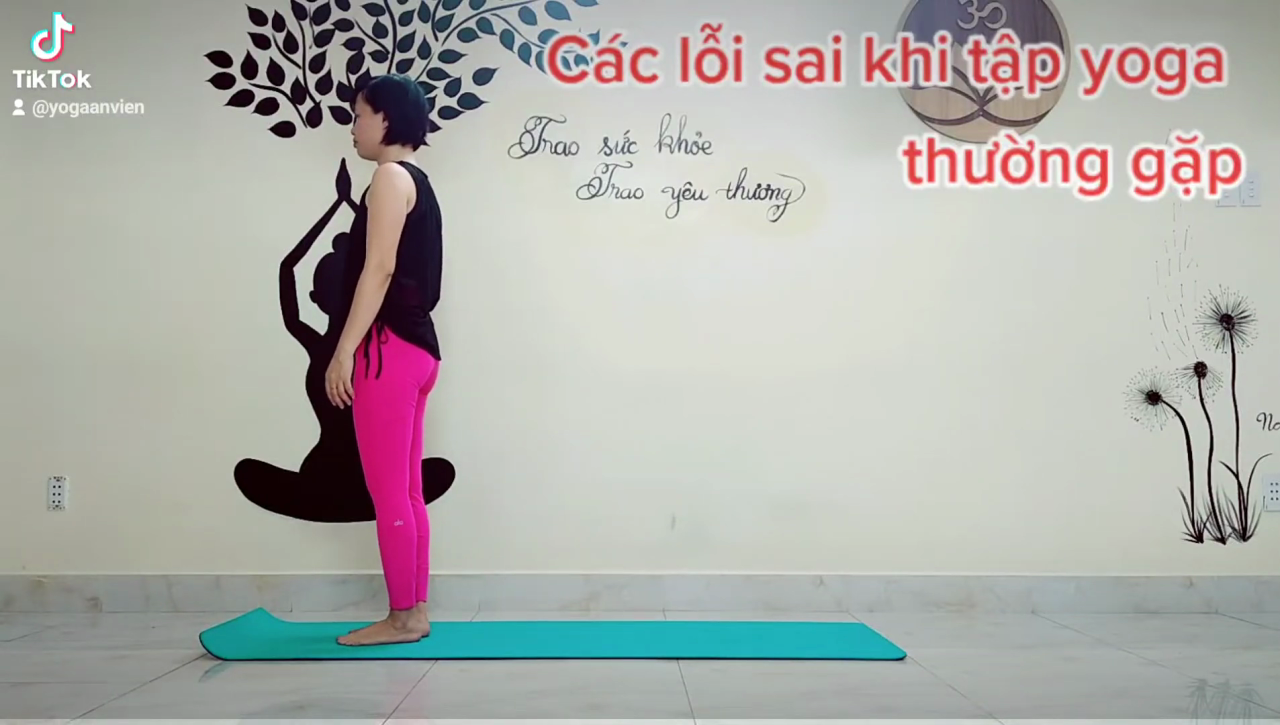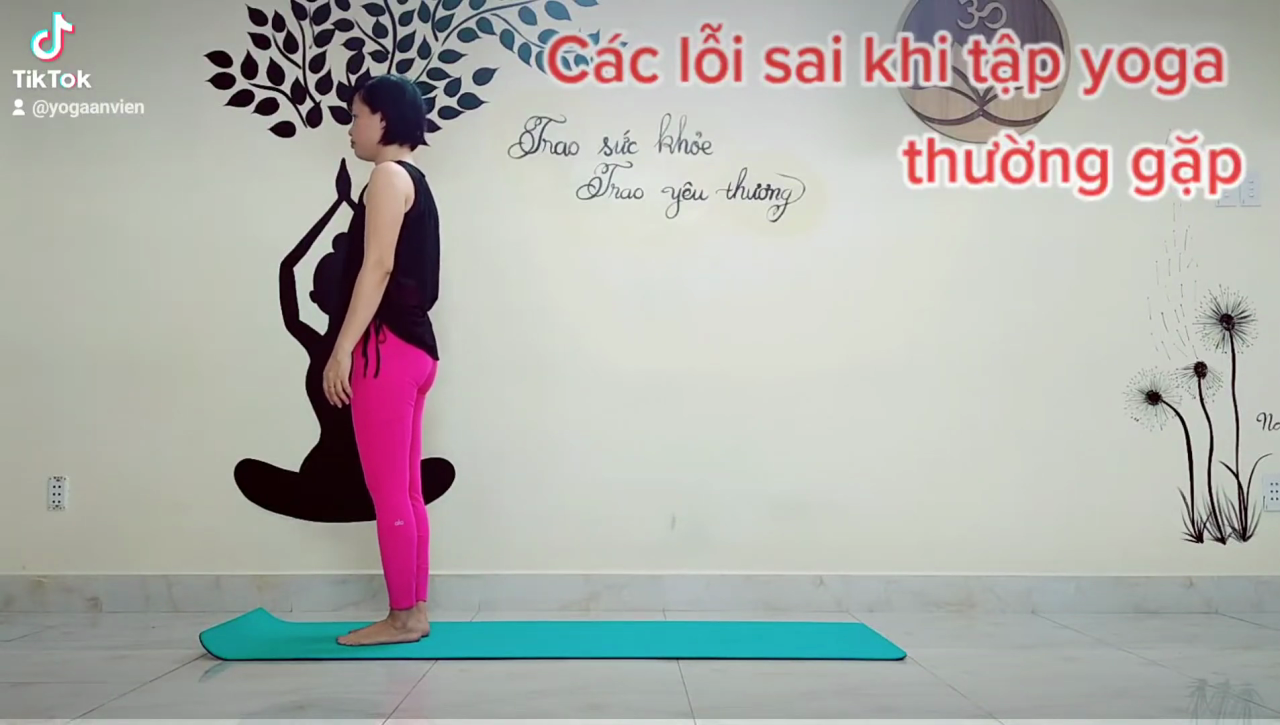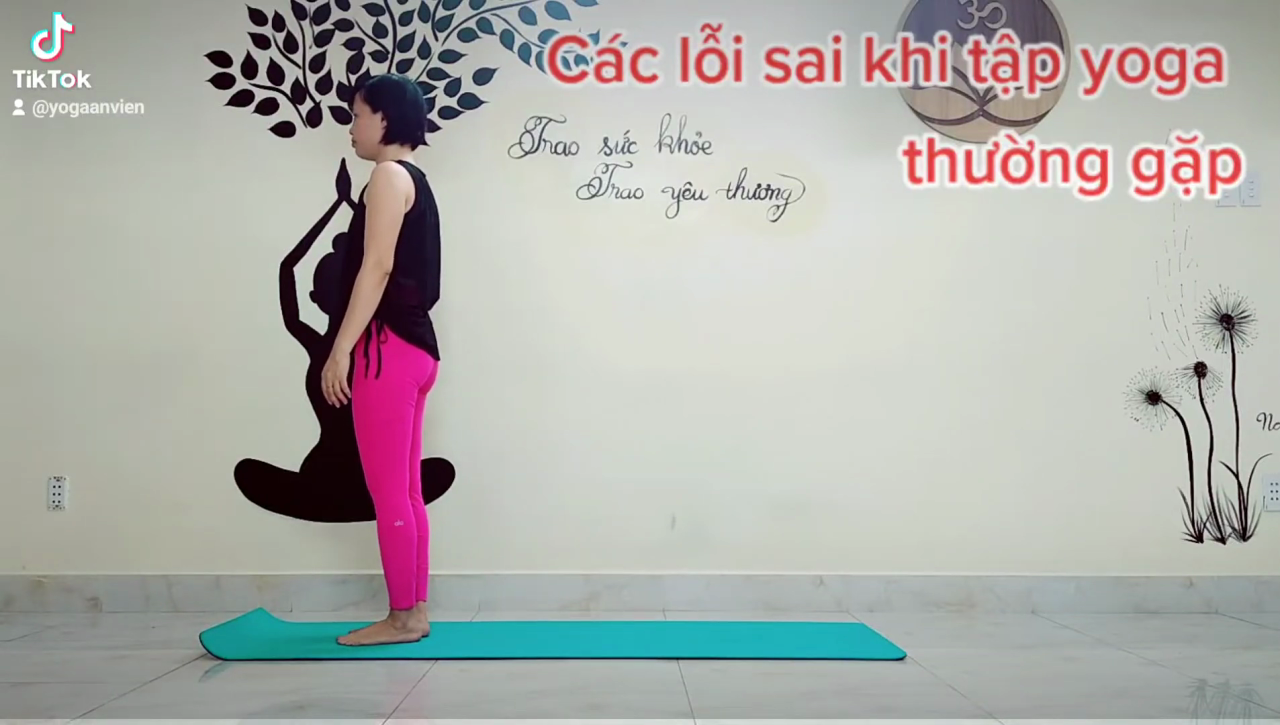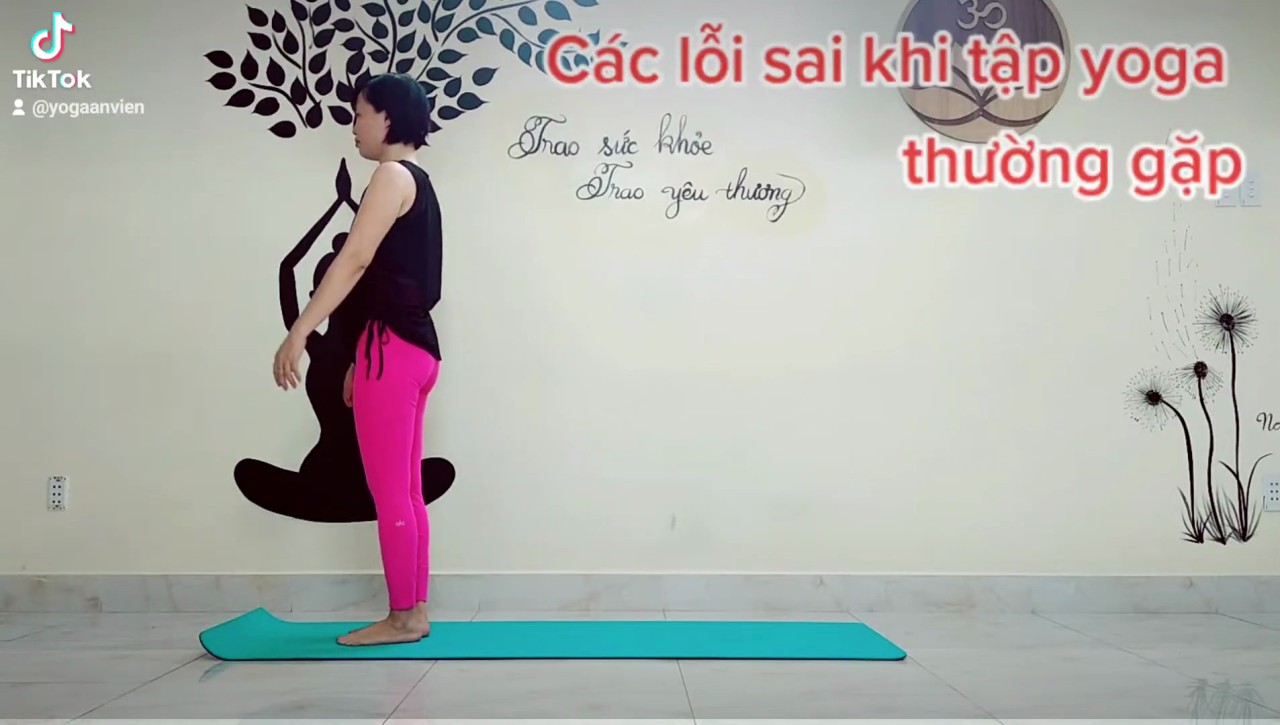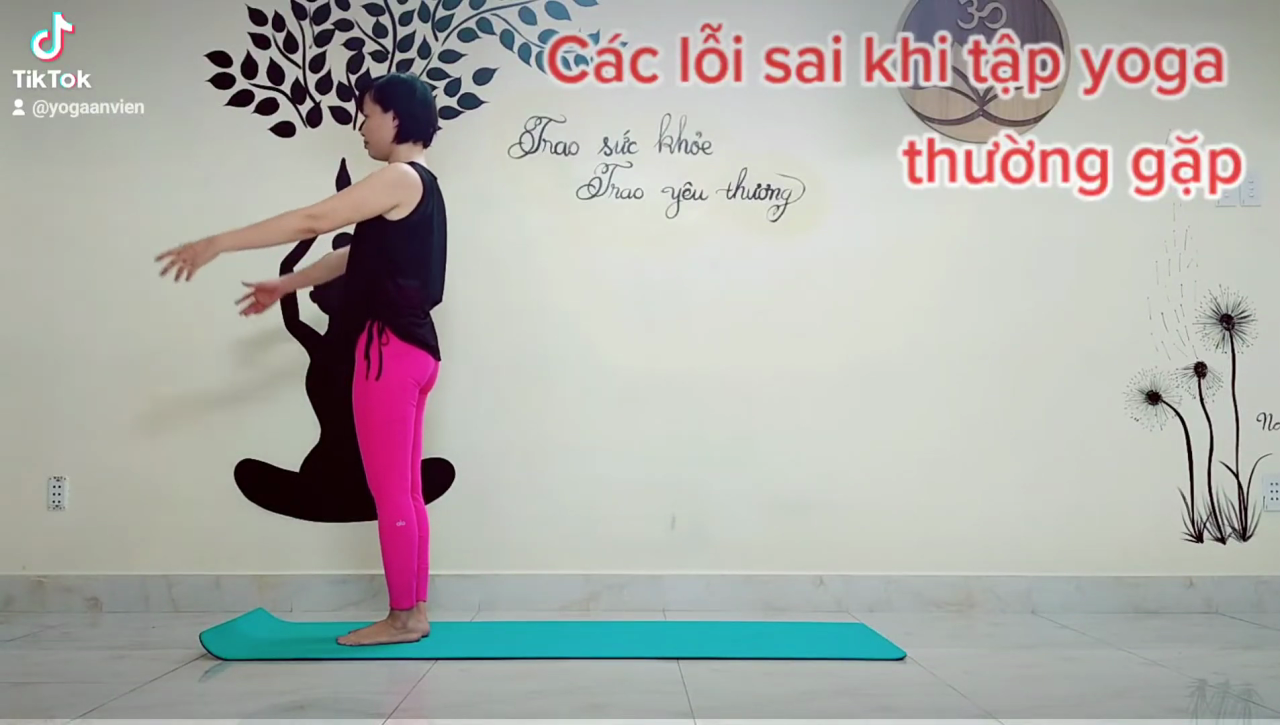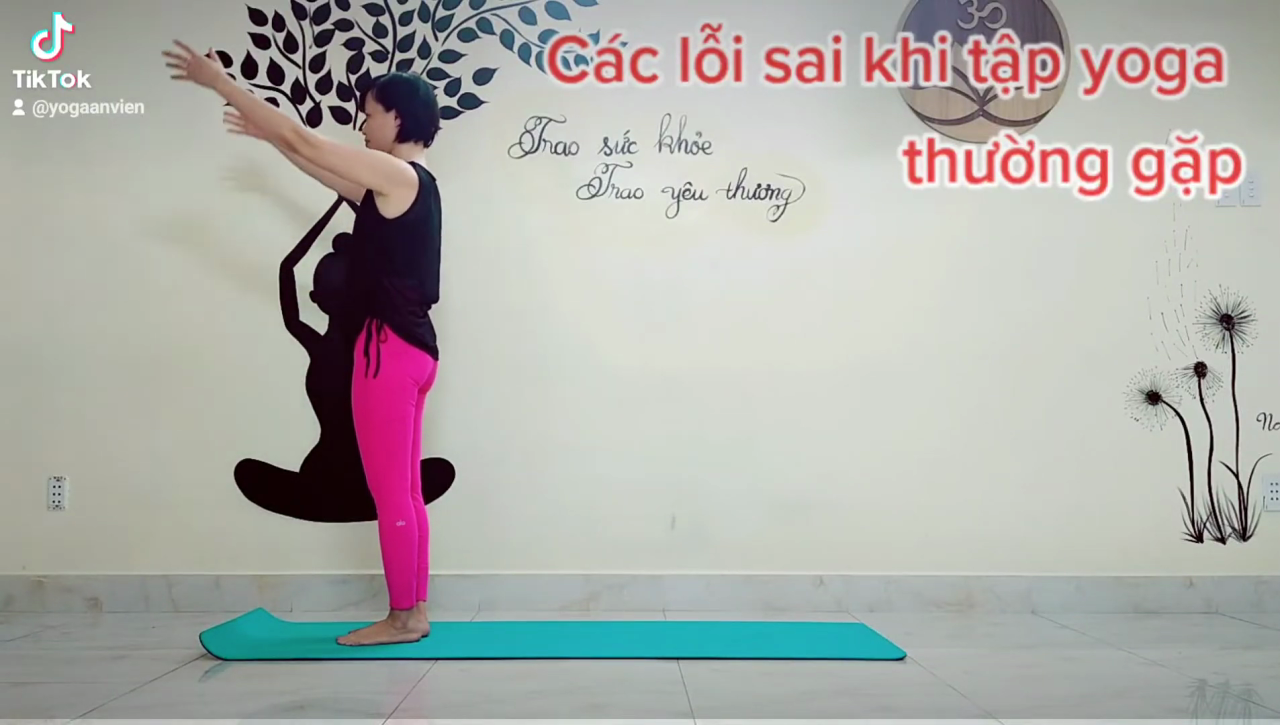
dt=0.4s
person 1, frame 1
left shoulder: (391, 176)
right shoulder: (416, 181)
left elbow: (379, 269)
left wrist: (343, 352)
left hip: (389, 347)
right hip: (413, 346)
left knee: (389, 493)
right knee: (405, 493)
left ankle: (402, 617)
right ankle: (413, 611)
person 1, frame 2
left shoulder: (389, 176)
right shoulder: (413, 181)
left elbow: (377, 267)
left wrist: (342, 349)
left hip: (388, 346)
right hip: (411, 344)
left knee: (388, 493)
right knee: (404, 491)
left ankle: (402, 617)
right ankle: (413, 611)
person 1, frame 3
left shoulder: (390, 176)
right shoulder: (413, 181)
left elbow: (377, 267)
left wrist: (340, 350)
left hip: (389, 346)
right hip: (411, 344)
left knee: (389, 493)
right knee: (404, 492)
left ankle: (402, 617)
right ankle: (413, 611)
person 1, frame 4
left shoulder: (394, 175)
right shoulder: (412, 181)
left elbow: (355, 260)
left wrist: (298, 333)
right wrist: (362, 353)
left hip: (392, 347)
right hip: (408, 344)
left knee: (390, 494)
right knee: (402, 492)
left ankle: (403, 617)
right ankle: (412, 611)
person 1, frame 5
left shoulder: (400, 178)
right shoulder: (413, 186)
left elbow: (312, 221)
right elbow: (353, 252)
left wrist: (218, 244)
right wrist: (285, 285)
left hip: (392, 346)
right hip: (410, 344)
left knee: (392, 494)
right knee: (403, 492)
left ankle: (403, 617)
right ankle: (411, 611)
person 1, frame 6
left shoulder: (394, 177)
right shoulder: (409, 180)
left elbow: (301, 140)
right elbow: (312, 155)
left wrist: (219, 83)
right wrist: (263, 129)
left hip: (390, 347)
right hip: (408, 345)
left knee: (393, 493)
right knee: (403, 492)
left ankle: (403, 616)
right ankle: (411, 610)
